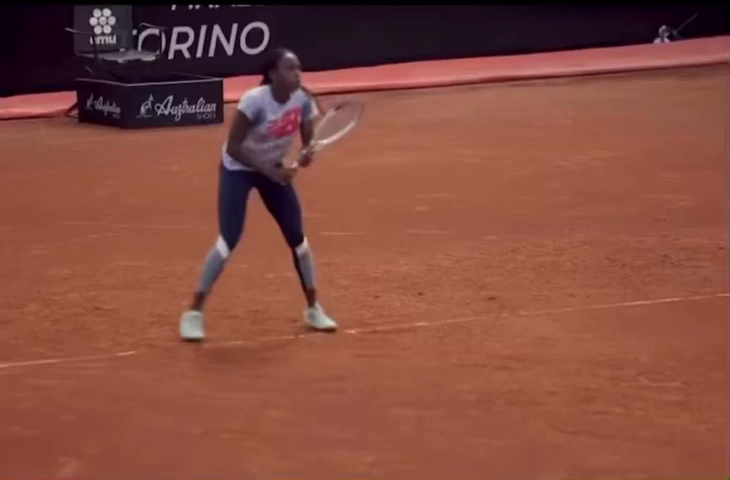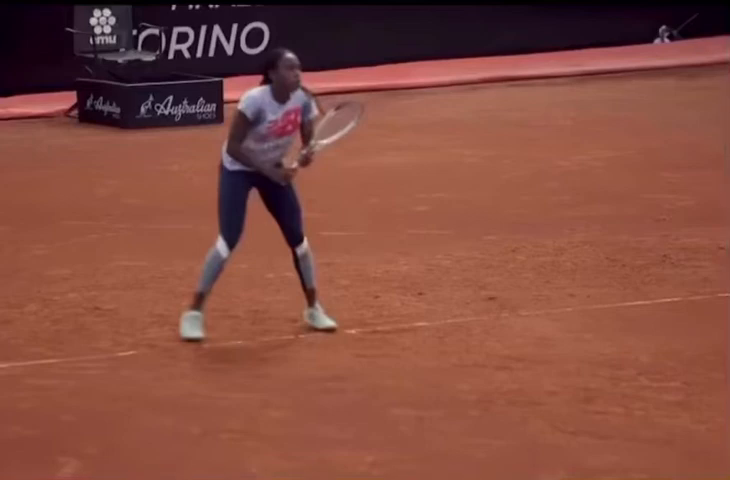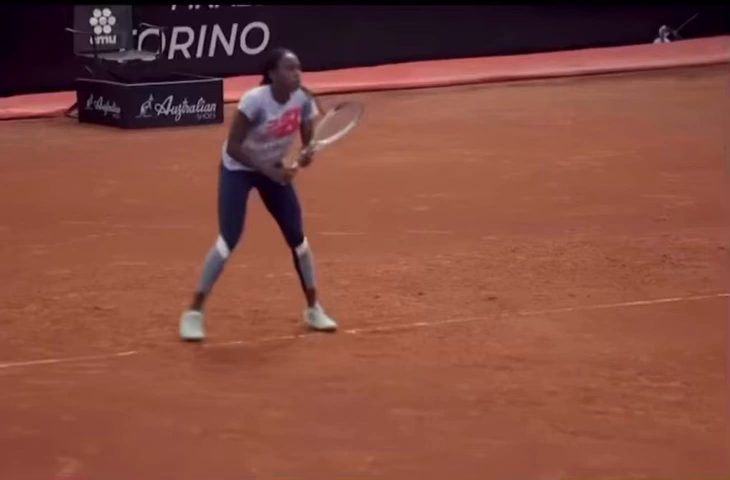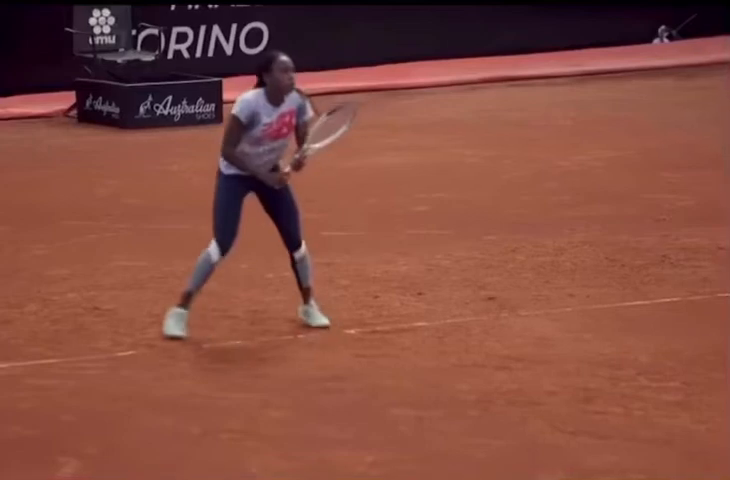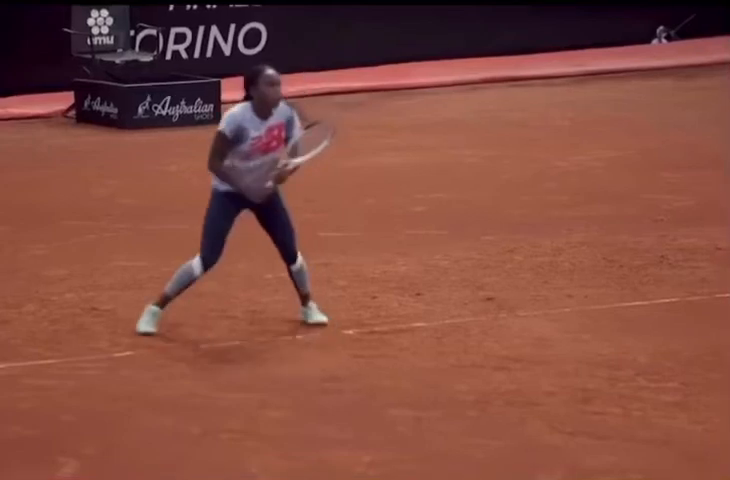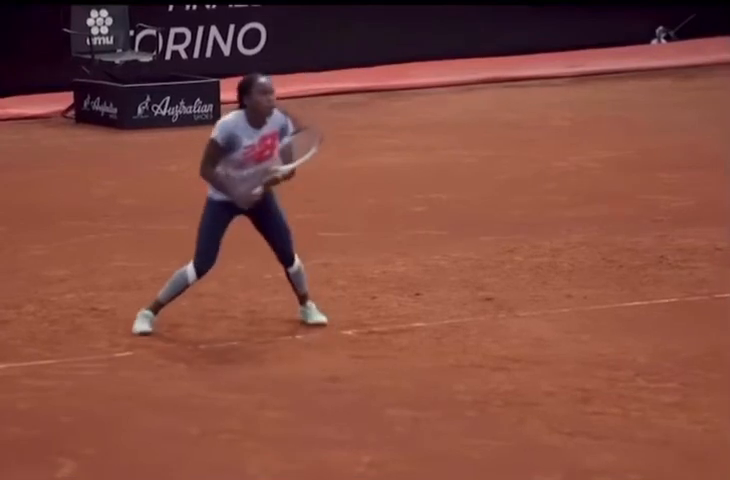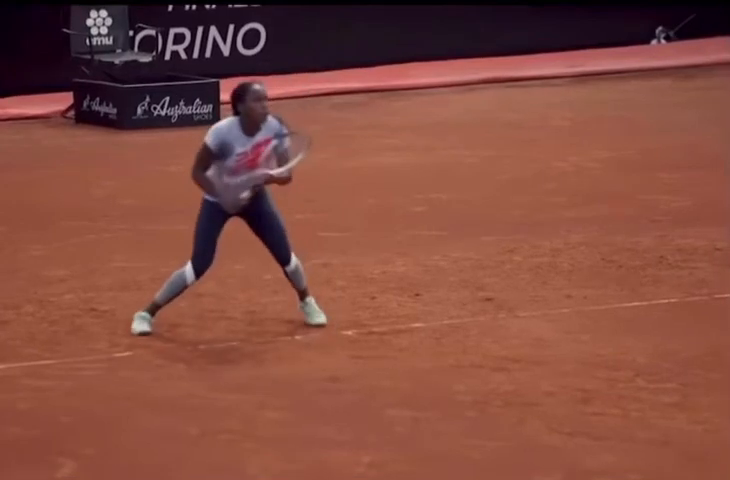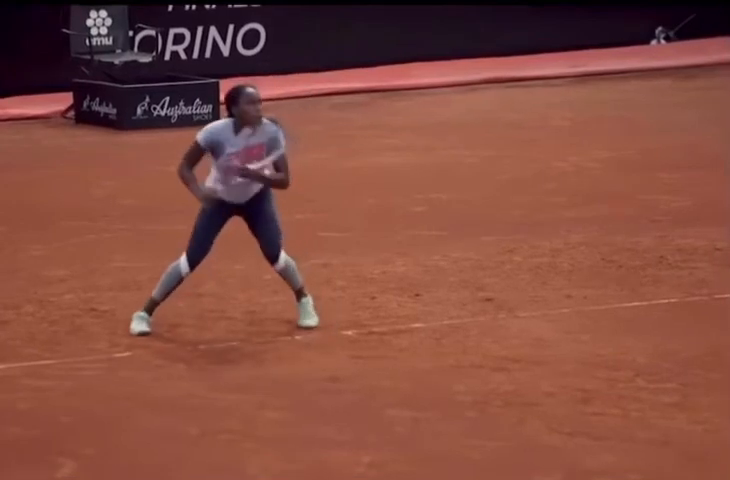
dt=0.3s
person 1, frame 1
left shoulder: (303, 100)
right shoulder: (255, 100)
left elbow: (309, 140)
right elbow: (232, 147)
left wrist: (307, 155)
right wrist: (269, 171)
left hip: (274, 169)
right hip: (238, 170)
left knee: (297, 238)
right knee: (228, 240)
left ankle: (314, 308)
right ankle: (194, 312)
person 1, frame 2
left shoulder: (303, 100)
right shoulder: (255, 100)
left elbow: (309, 141)
right elbow: (233, 147)
left wrist: (307, 155)
right wrist: (269, 171)
left hip: (274, 170)
right hip: (238, 169)
left knee: (297, 238)
right knee: (229, 240)
left ankle: (313, 308)
right ankle: (194, 312)
person 1, frame 3
left shoulder: (303, 100)
right shoulder: (255, 100)
left elbow: (309, 141)
right elbow: (233, 147)
left wrist: (307, 155)
right wrist: (269, 171)
left hip: (274, 169)
right hip: (238, 170)
left knee: (297, 238)
right knee: (228, 240)
left ankle: (313, 308)
right ankle: (194, 312)
person 1, frame 4
left shoulder: (298, 102)
right shoulder: (249, 103)
left elbow: (303, 143)
right elbow: (227, 150)
left wrist: (300, 159)
right wrist: (263, 175)
left hip: (270, 172)
right hip: (235, 173)
left knee: (295, 240)
right knee: (222, 245)
left ankle: (308, 306)
right ankle: (180, 309)
person 1, frame 5
left shoulder: (287, 114)
right shoulder: (236, 118)
right elbow: (214, 163)
left wrist: (285, 171)
right wrist: (245, 188)
left hip: (265, 188)
right hip: (229, 191)
left knee: (290, 252)
right knee: (208, 259)
left ankle: (308, 306)
right ankle: (155, 309)
person 1, frame 6
left shoulder: (281, 122)
right shoulder: (229, 126)
left elbow: (290, 167)
right elbow: (206, 169)
left wrist: (278, 176)
right wrist: (236, 194)
left hip: (260, 194)
right hip: (223, 198)
left knee: (287, 255)
right knee: (201, 265)
left ankle: (306, 305)
right ankle: (149, 312)
person 1, frame 7
left shoulder: (276, 128)
right shoulder: (223, 132)
left elbow: (287, 175)
right elbow: (198, 171)
left wrist: (273, 176)
right wrist: (223, 197)
left hip: (254, 198)
right hip: (218, 201)
left knee: (284, 254)
right knee: (199, 266)
left ankle: (307, 302)
right ankle: (147, 313)
person 1, frame 8
left shoulder: (271, 132)
right shoulder: (215, 132)
left elbow: (284, 180)
right elbow: (184, 167)
left wrist: (255, 174)
right wrist: (197, 190)
left hip: (256, 197)
right hip: (219, 198)
left knee: (274, 253)
right knee: (191, 258)
left ankle: (303, 301)
right ankle: (145, 313)
